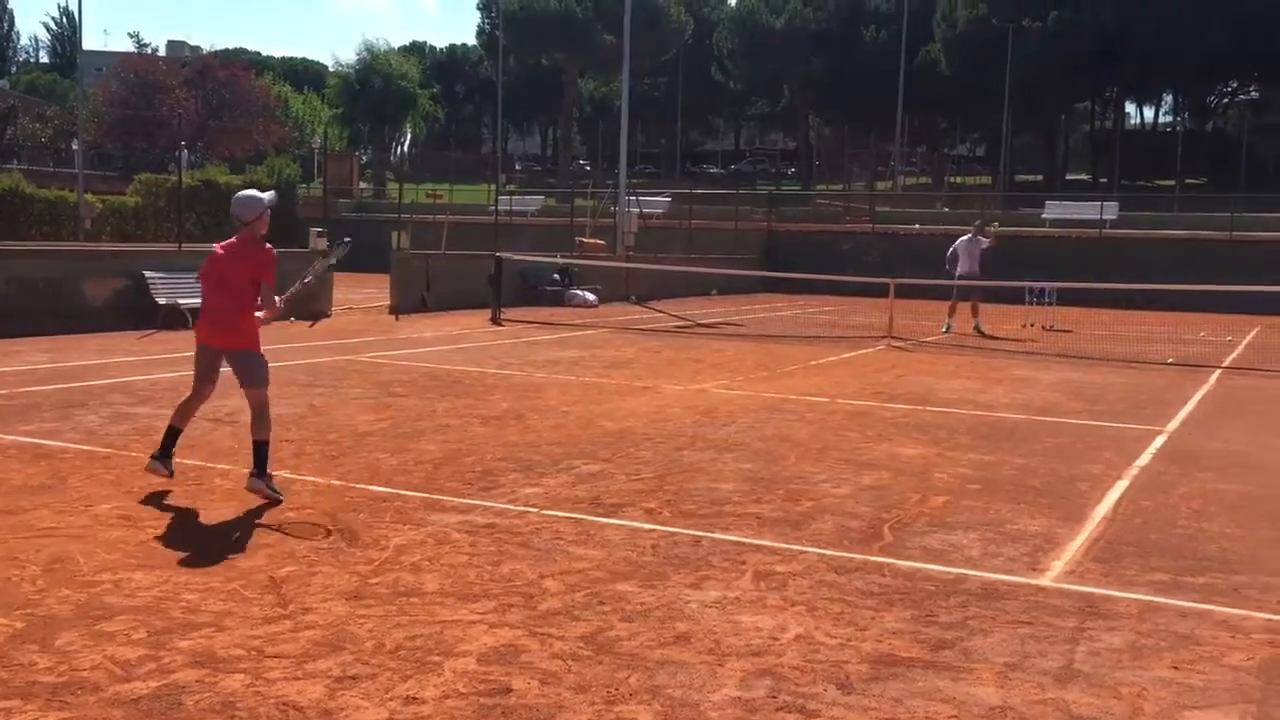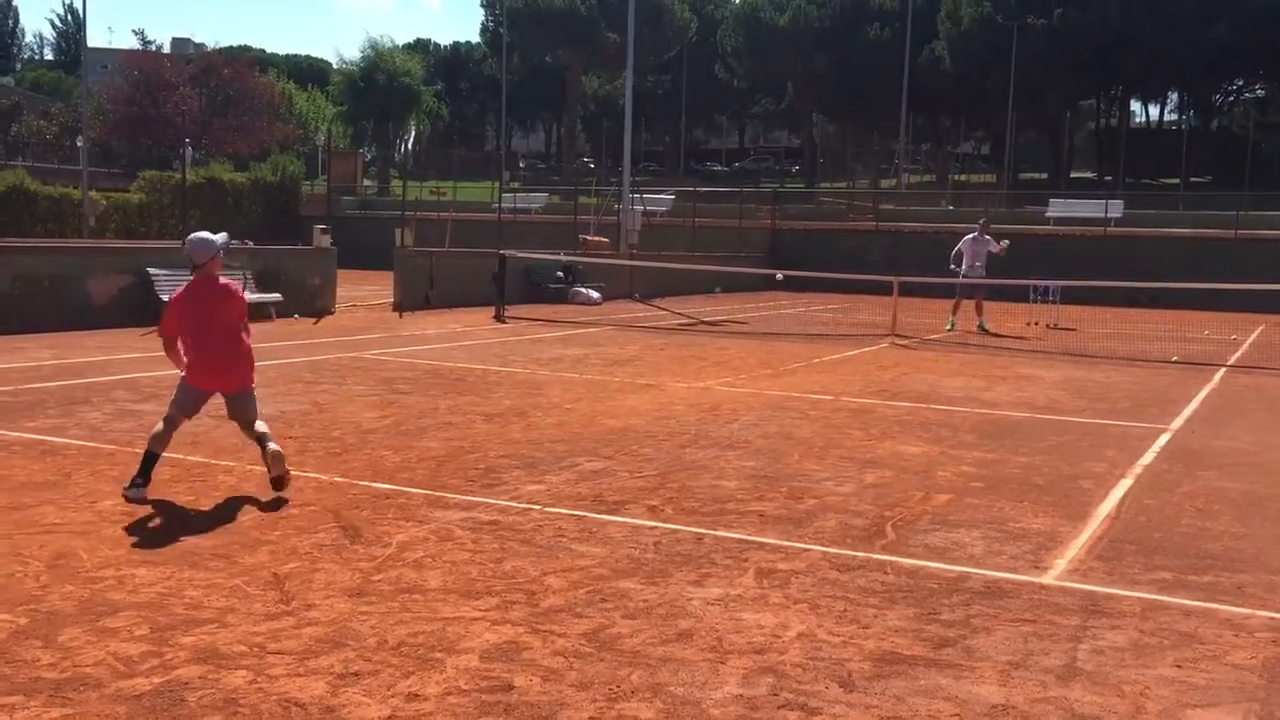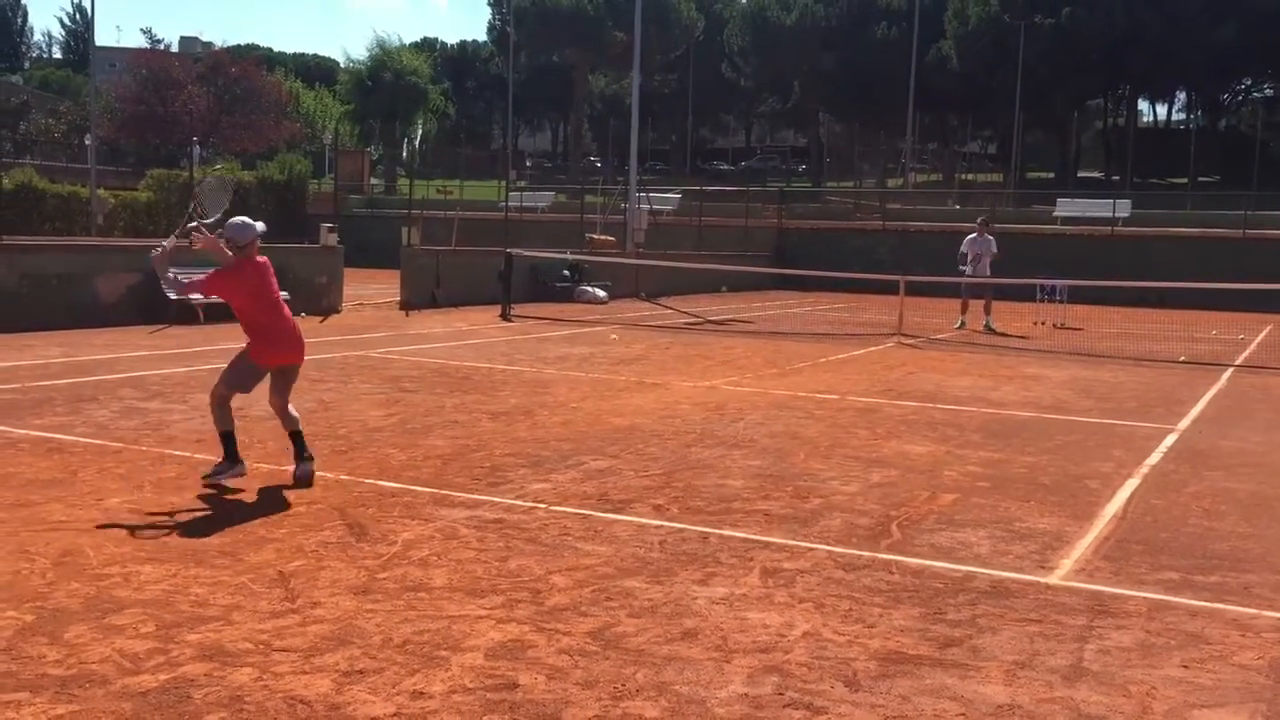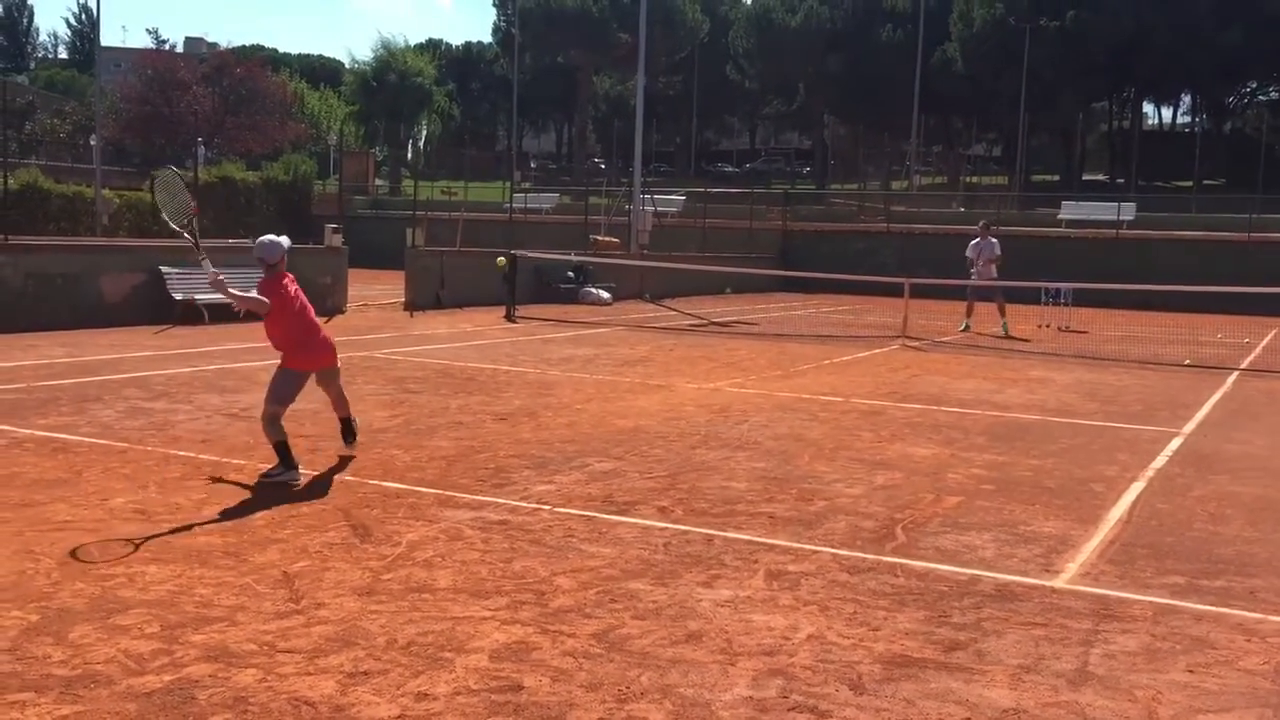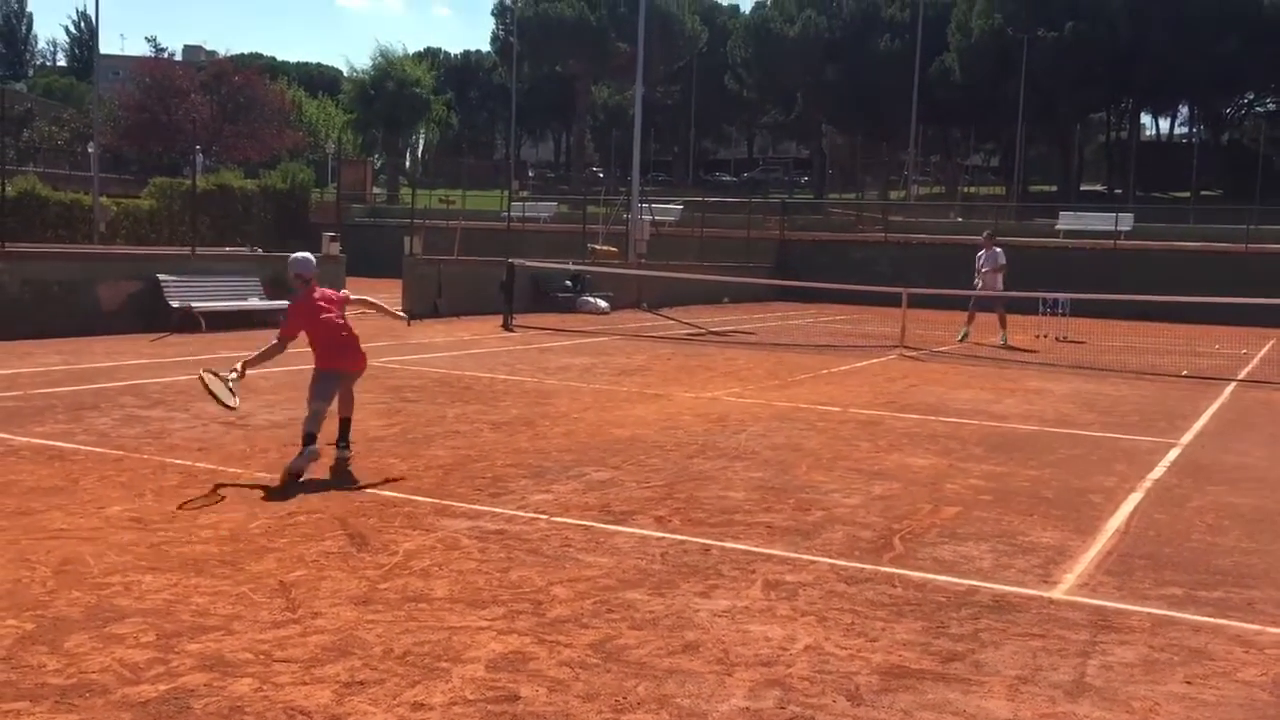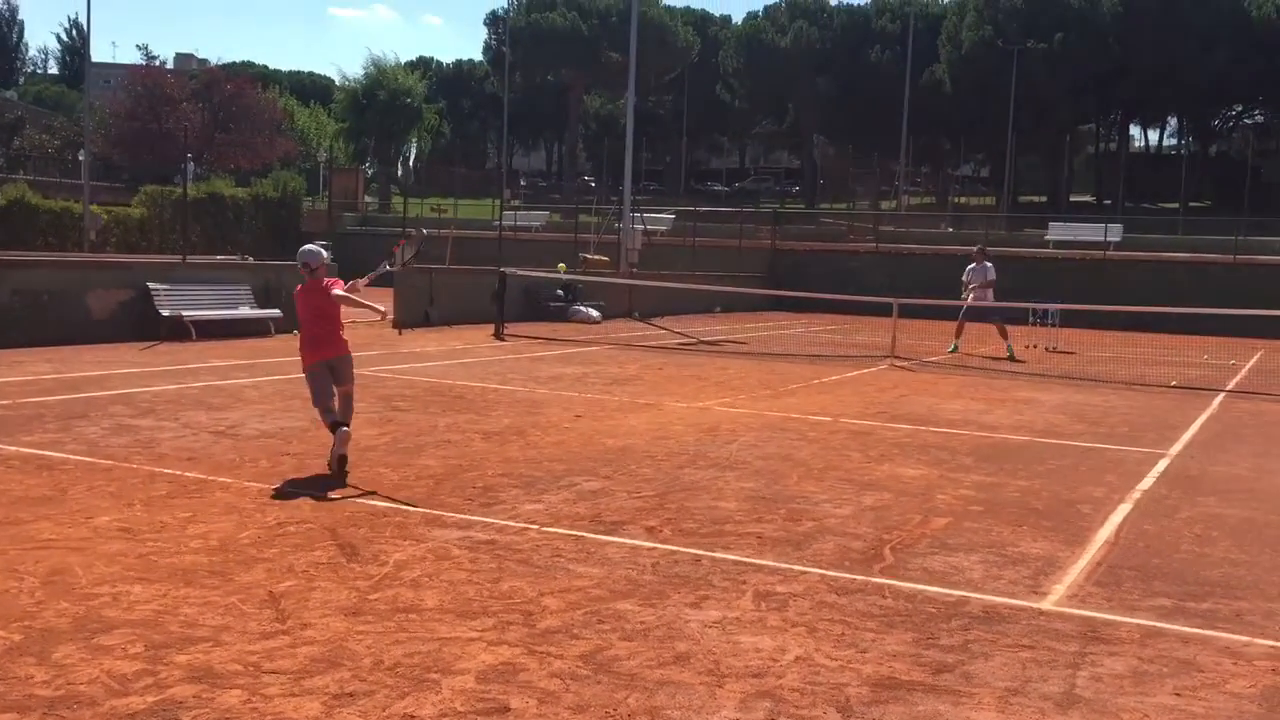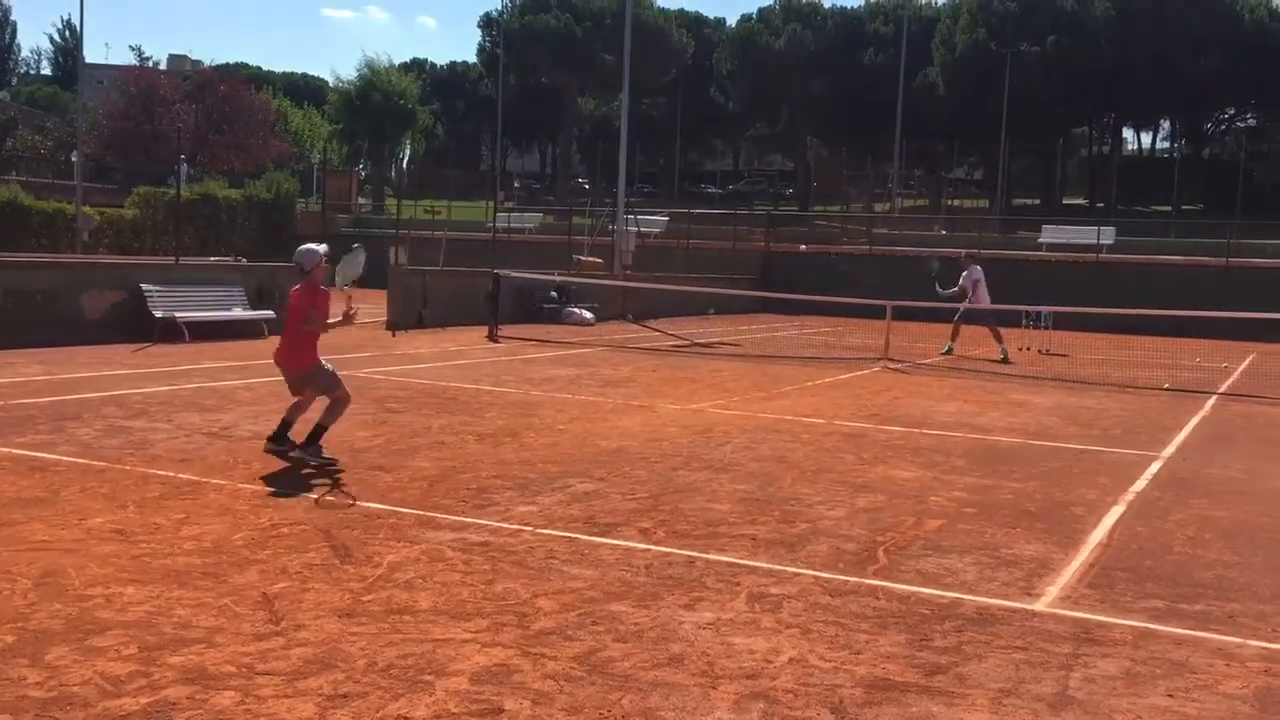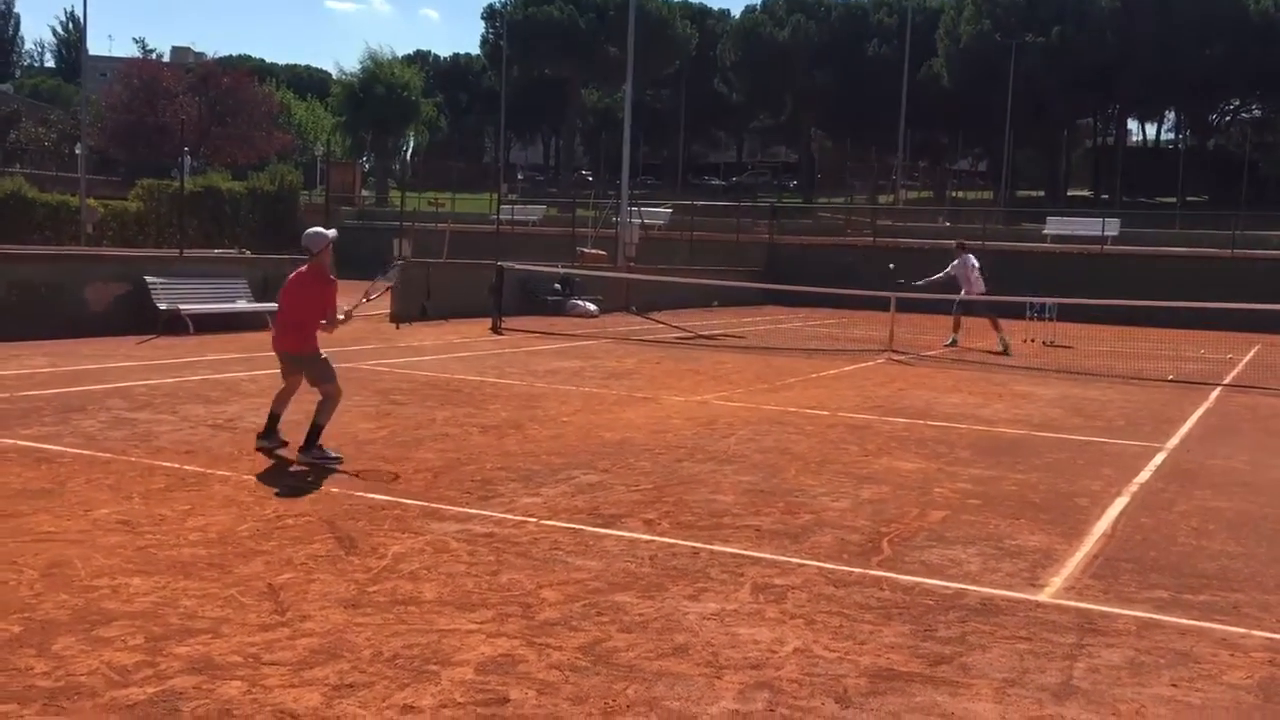
dt=0.3s
person 1, frame 1
left shoulder: (218, 251)
right shoulder: (263, 252)
left elbow: (212, 293)
right elbow: (266, 301)
right wrist: (271, 310)
left hip: (209, 330)
right hip: (240, 334)
left knee: (199, 393)
right knee: (259, 403)
left ankle: (163, 455)
right ankle: (260, 472)
person 1, frame 2
left shoulder: (177, 301)
right shoulder: (232, 290)
left elbow: (170, 348)
left wrist: (183, 366)
left hip: (201, 371)
right hip: (239, 370)
left knee: (170, 421)
right knee: (251, 423)
left ankle: (141, 481)
right ankle: (271, 450)
person 1, frame 3
left shoulder: (224, 274)
right shoulder: (263, 264)
left elbow: (183, 288)
left wrist: (160, 265)
right wrist: (214, 245)
left hip: (263, 348)
right hip: (294, 345)
left knee: (219, 397)
right knee: (280, 402)
left ankle: (231, 460)
right ankle: (303, 457)
person 1, frame 4
left shoulder: (270, 286)
right shoulder: (287, 280)
left elbow: (263, 306)
left wrist: (228, 292)
left hip: (298, 358)
right hip: (325, 349)
left knee: (271, 415)
right knee: (333, 389)
left ankle: (287, 464)
right ankle: (349, 436)
person 1, frame 5
left shoulder: (297, 308)
right shoulder: (330, 295)
left elbow: (279, 347)
right elbow: (361, 301)
left wrist: (246, 364)
right wrist: (391, 313)
left hip: (331, 362)
right hip: (356, 358)
left knee: (316, 411)
right knee: (345, 390)
left ankle: (308, 449)
right ankle: (343, 444)
person 1, frame 6
left shoulder: (299, 292)
right shoulder: (330, 285)
right elbow: (339, 297)
left wrist: (349, 287)
right wrist: (373, 307)
left hip: (311, 353)
right hip: (336, 348)
left knee: (325, 405)
right knee: (346, 396)
left ankle: (338, 431)
right ankle: (339, 452)
person 1, frame 7
left shoulder: (297, 292)
right shoulder: (318, 292)
right elbow: (312, 325)
left wrist: (337, 321)
right wrist: (342, 322)
left hip: (284, 356)
right hip: (303, 357)
left knee: (306, 396)
right knee: (341, 398)
left ankle: (278, 439)
right ankle: (309, 445)
person 1, frame 8
left shoulder: (294, 277)
right shoulder: (328, 281)
right elbow: (331, 322)
right wrist: (344, 318)
left hip: (281, 339)
right hip: (303, 343)
left knee: (291, 384)
right knee: (332, 393)
left ankle: (267, 435)
right ankle: (309, 448)
